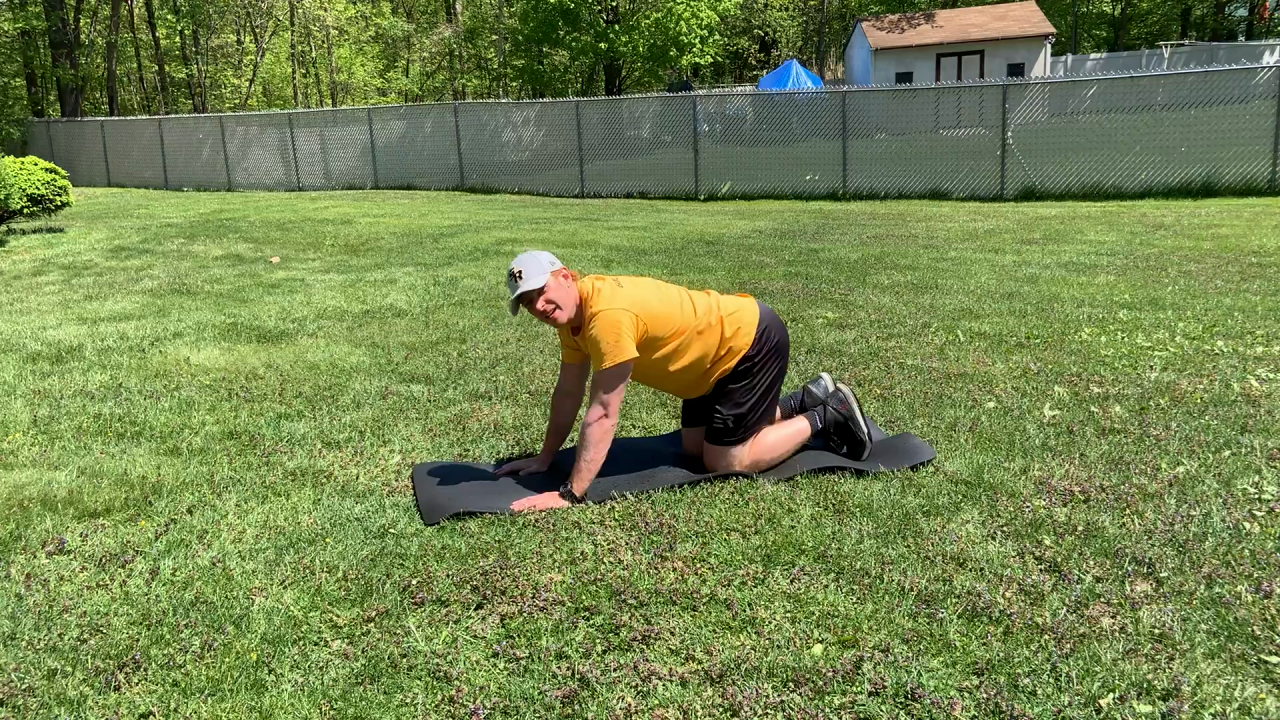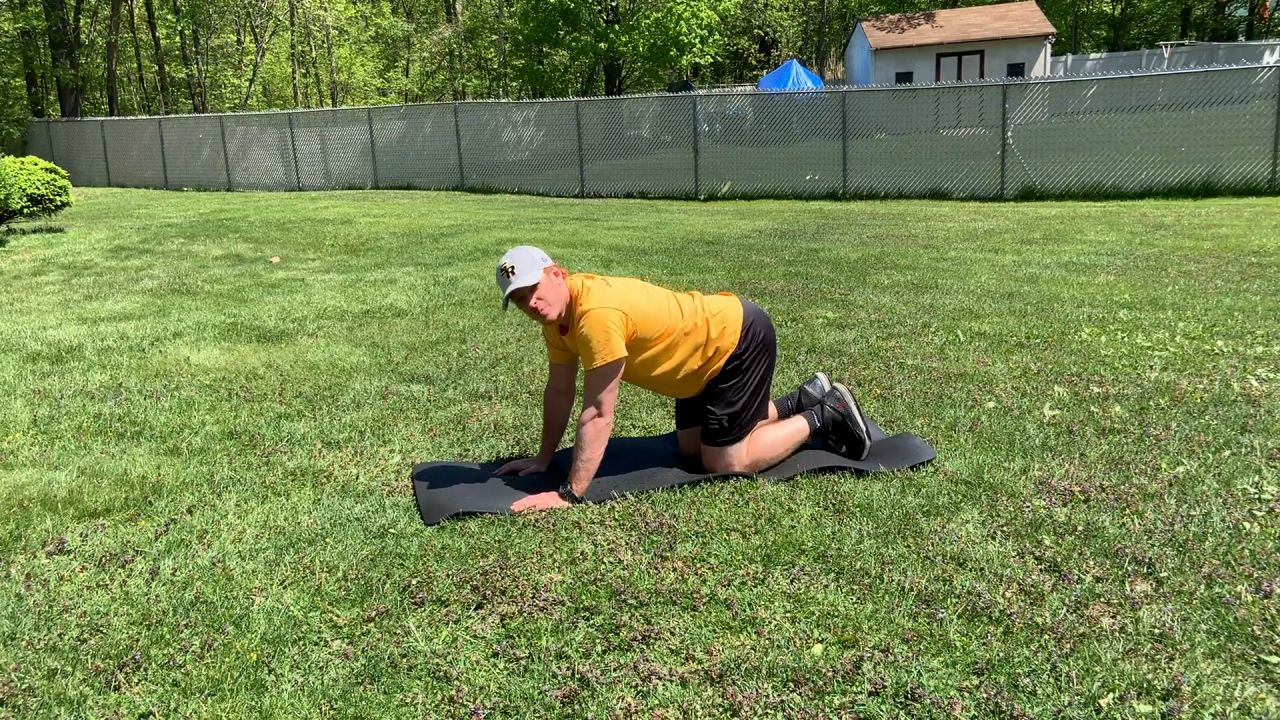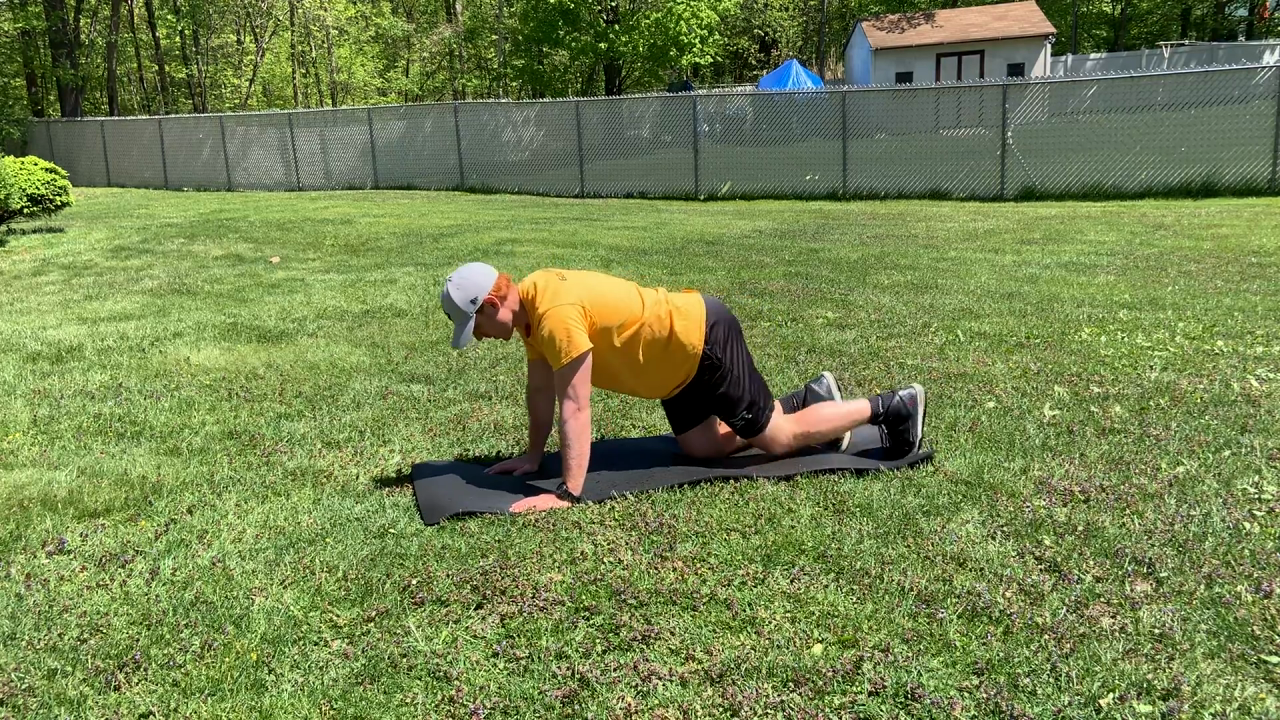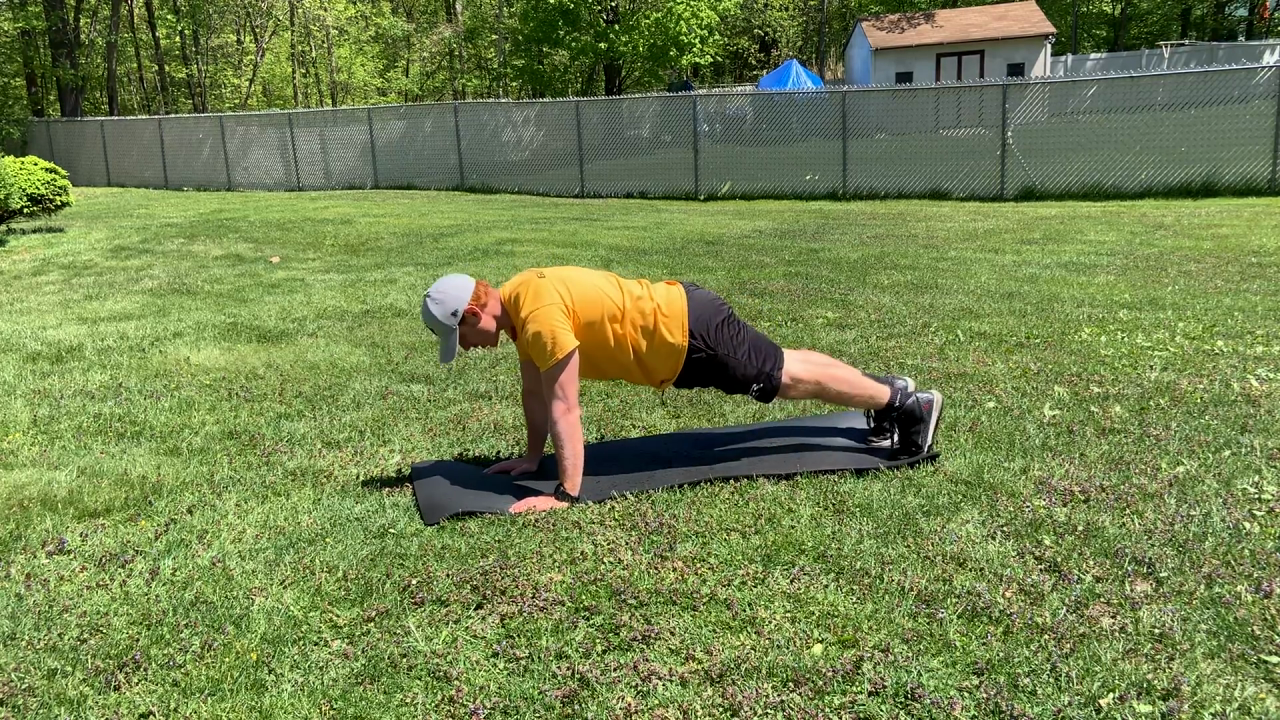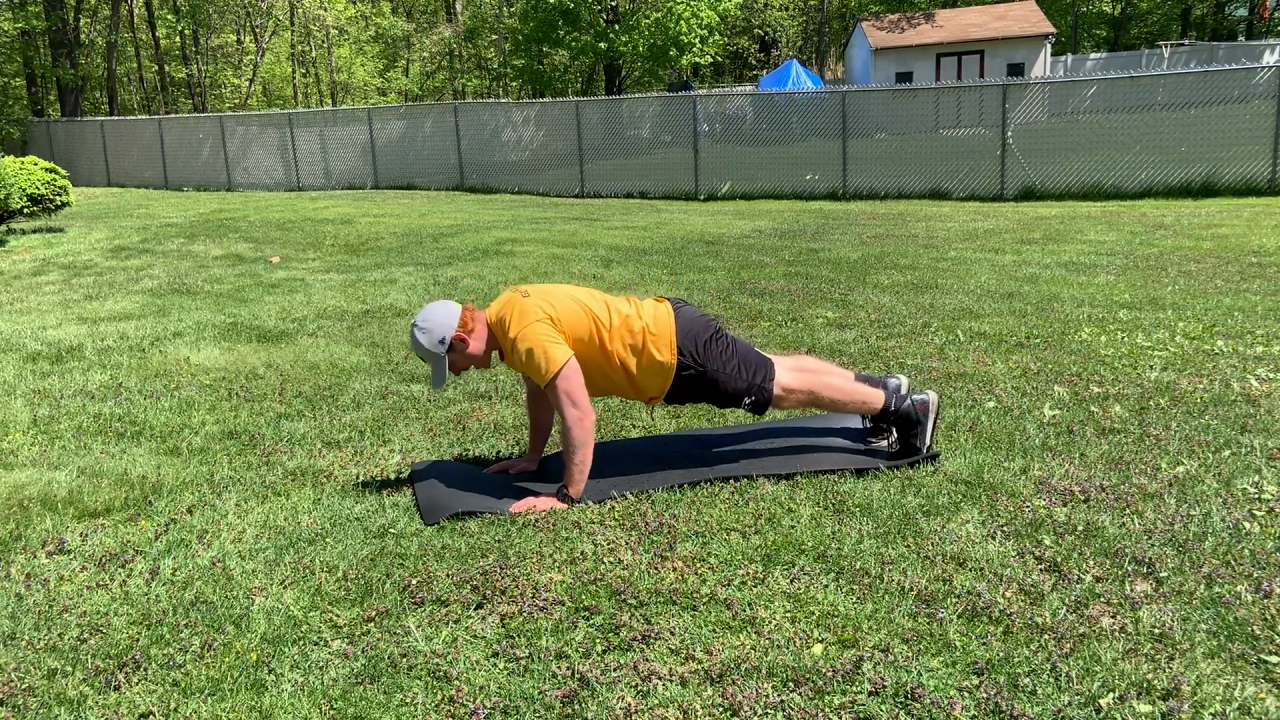
dt=1s
person 1, frame 1
left shoulder: (607, 315)
right shoulder: (570, 310)
left elbow: (603, 414)
right elbow: (568, 392)
left wrist: (570, 493)
right wrist: (544, 458)
left hip: (754, 340)
right hip: (722, 340)
left knee: (724, 461)
right knee: (695, 446)
left ankle: (826, 415)
right ankle: (807, 399)
person 1, frame 2
left shoulder: (596, 315)
right shoulder: (555, 310)
left elbow: (597, 415)
right elbow: (558, 391)
left wrist: (569, 494)
right wrist: (542, 459)
left hip: (741, 339)
right hip: (710, 341)
left knee: (725, 461)
right knee: (692, 447)
left ankle: (825, 415)
right ankle: (804, 399)
person 1, frame 3
left shoulder: (555, 314)
right shoulder: (530, 304)
left elbow: (576, 410)
right elbow: (540, 390)
left wrist: (568, 492)
right wrist: (533, 455)
left hip: (704, 338)
right hip: (681, 347)
left knee: (778, 438)
right knee: (700, 446)
left ankle: (894, 406)
right ankle: (810, 395)
person 1, frame 4
left shoulder: (538, 315)
right shoulder: (517, 297)
left elbow: (563, 408)
right elbow: (534, 388)
left wrist: (566, 493)
right wrist: (531, 457)
left hip: (690, 333)
right hip: (677, 315)
left knee: (791, 380)
right knee: (784, 366)
left ankle: (909, 403)
right ankle: (890, 391)
person 1, frame 5
left shoulder: (524, 334)
right shoulder: (506, 313)
left elbow: (579, 415)
right elbow: (540, 387)
left wrist: (567, 496)
right wrist: (532, 456)
left hip: (676, 351)
right hip: (664, 329)
left knee: (783, 389)
right knee: (774, 371)
left ankle: (907, 407)
right ankle: (882, 387)
